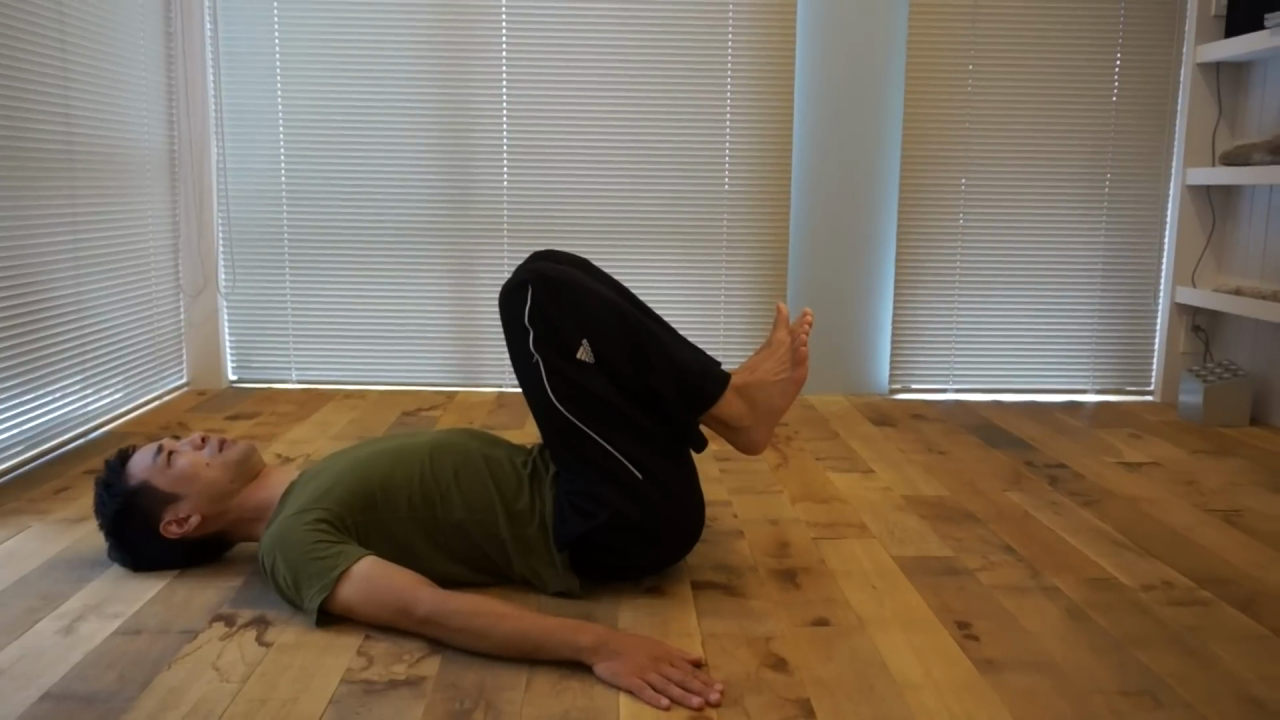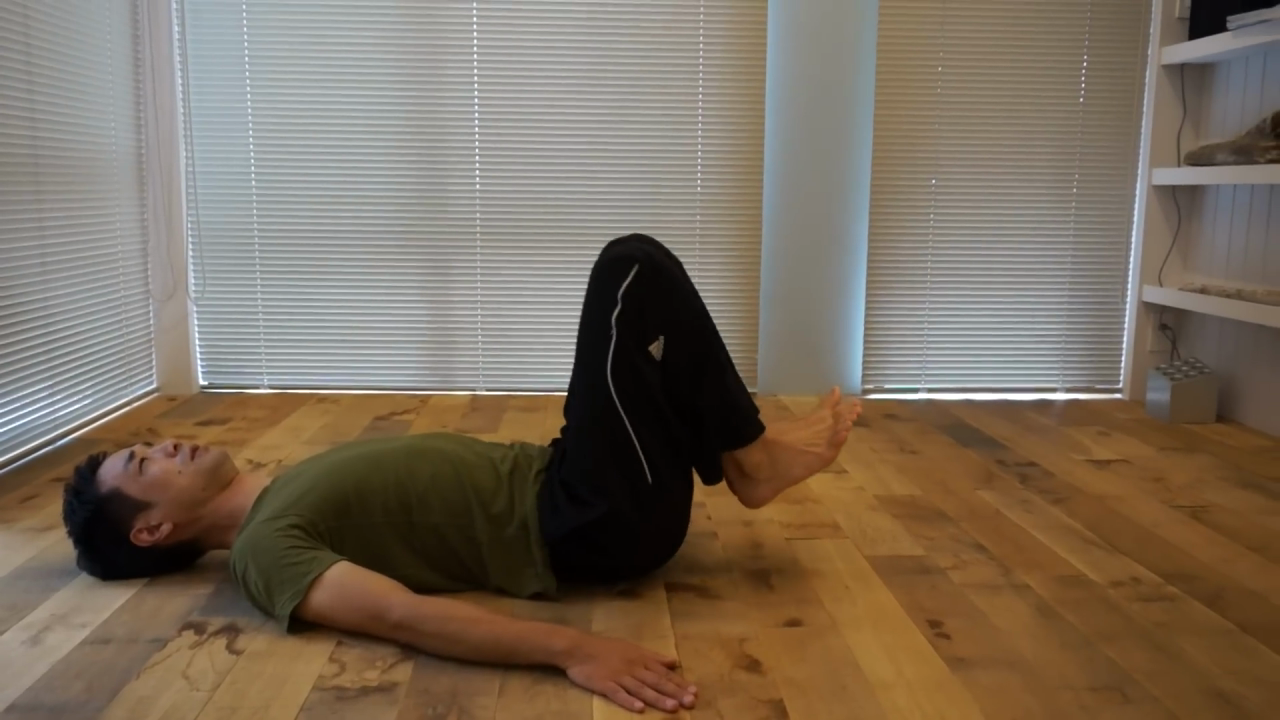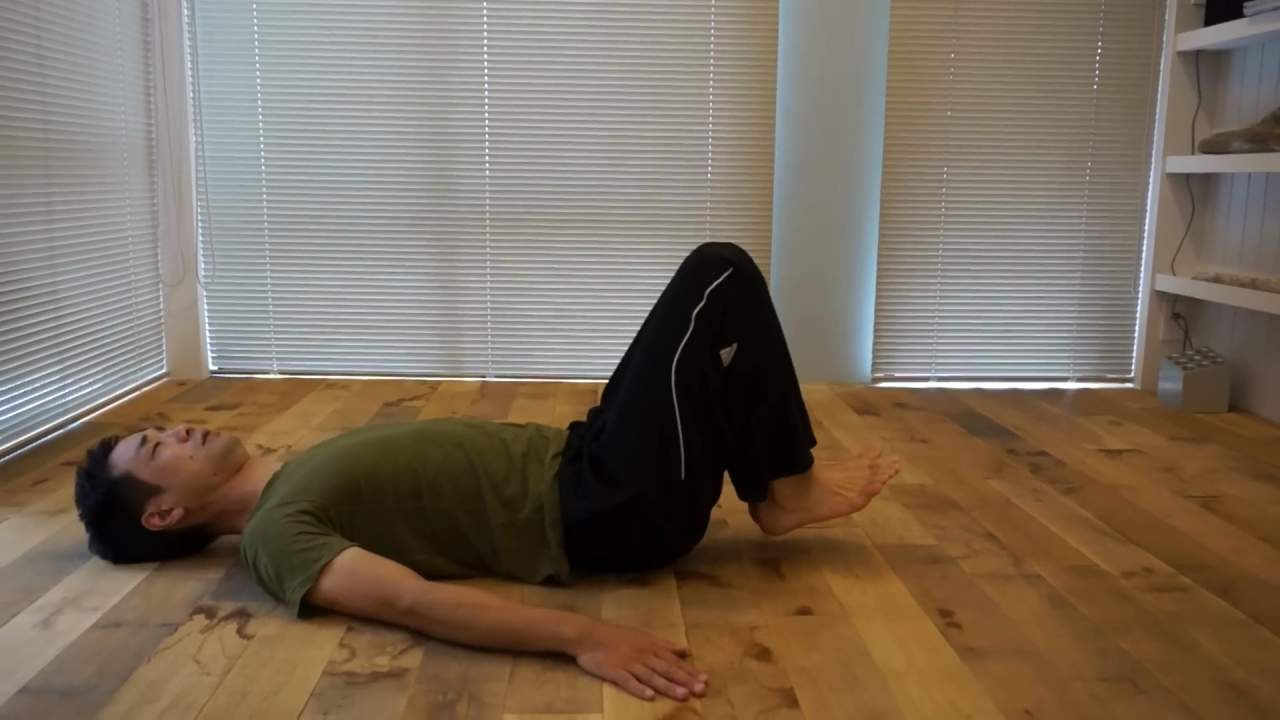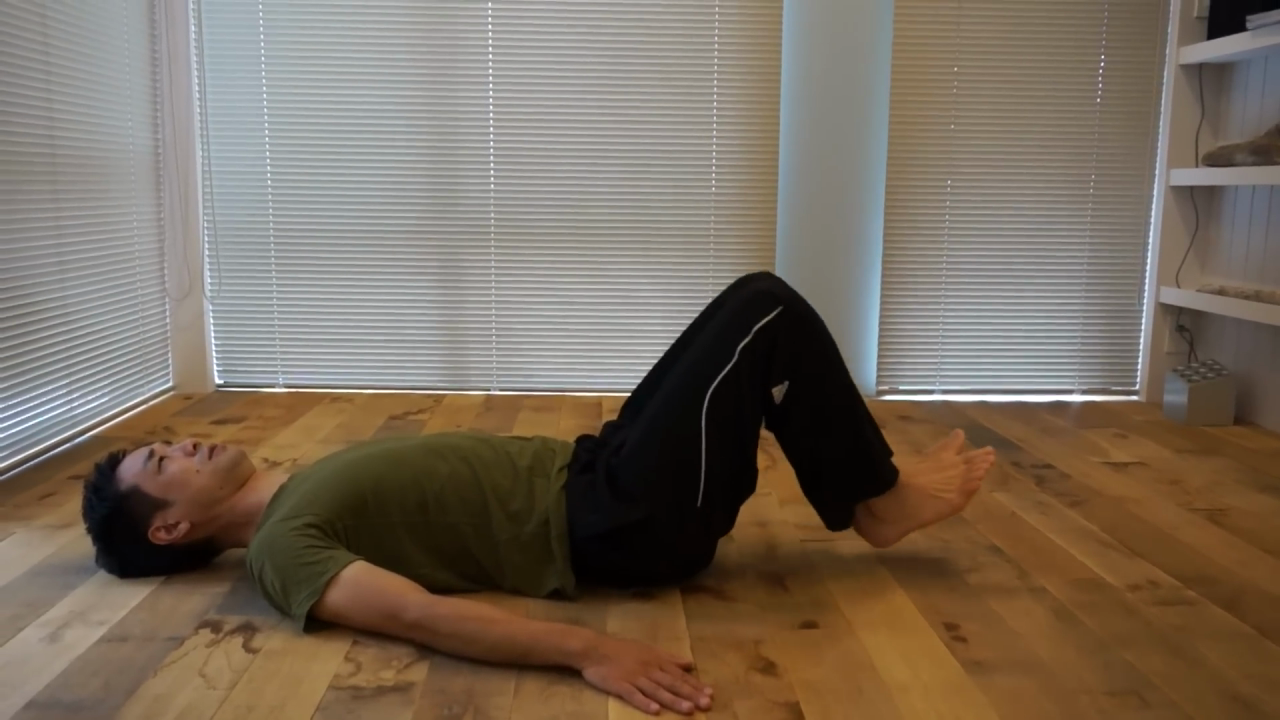
dt=1s
person 1, frame 1
left shoulder: (319, 490)
right shoulder: (295, 542)
right elbow: (427, 609)
right wrist: (598, 643)
left hip: (556, 488)
right hip: (616, 526)
left knee: (551, 277)
right knee: (540, 293)
left ankle: (729, 398)
right ankle: (730, 404)
person 1, frame 2
left shoulder: (289, 498)
right shoulder: (267, 551)
right elbow: (402, 615)
right wrist: (571, 647)
left hip: (550, 480)
right hip: (595, 528)
left knee: (634, 265)
right knee: (636, 274)
left ankle: (745, 453)
right ankle: (749, 459)
person 1, frame 3
left shoulder: (300, 480)
right shoulder: (278, 536)
right elbow: (413, 602)
right wrist: (582, 634)
left hip: (574, 461)
right hip: (607, 512)
left knee: (717, 274)
right knee: (720, 278)
left ankle: (783, 480)
right ankle: (782, 491)
person 1, frame 4
left shoulder: (305, 495)
right shoulder: (283, 551)
right elbow: (416, 614)
left hip: (583, 469)
right hip: (614, 526)
left knee: (757, 306)
right knee: (765, 314)
left ankle: (875, 485)
right ankle: (878, 502)
